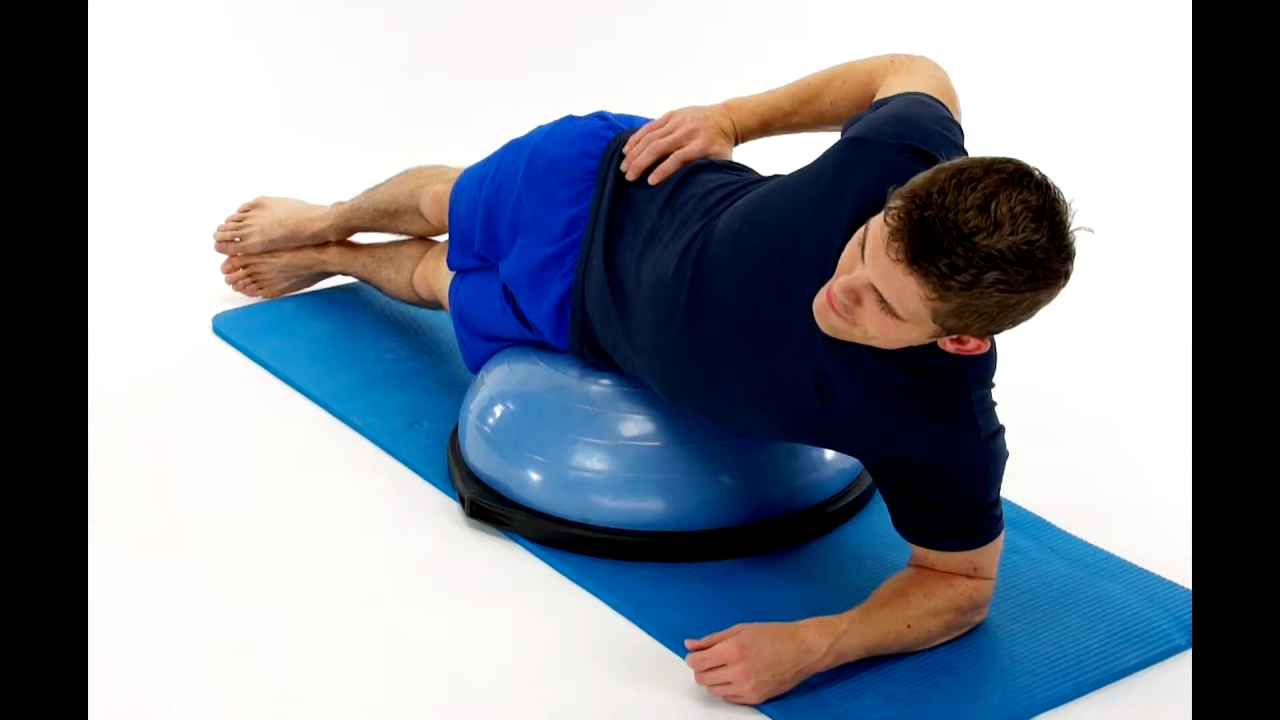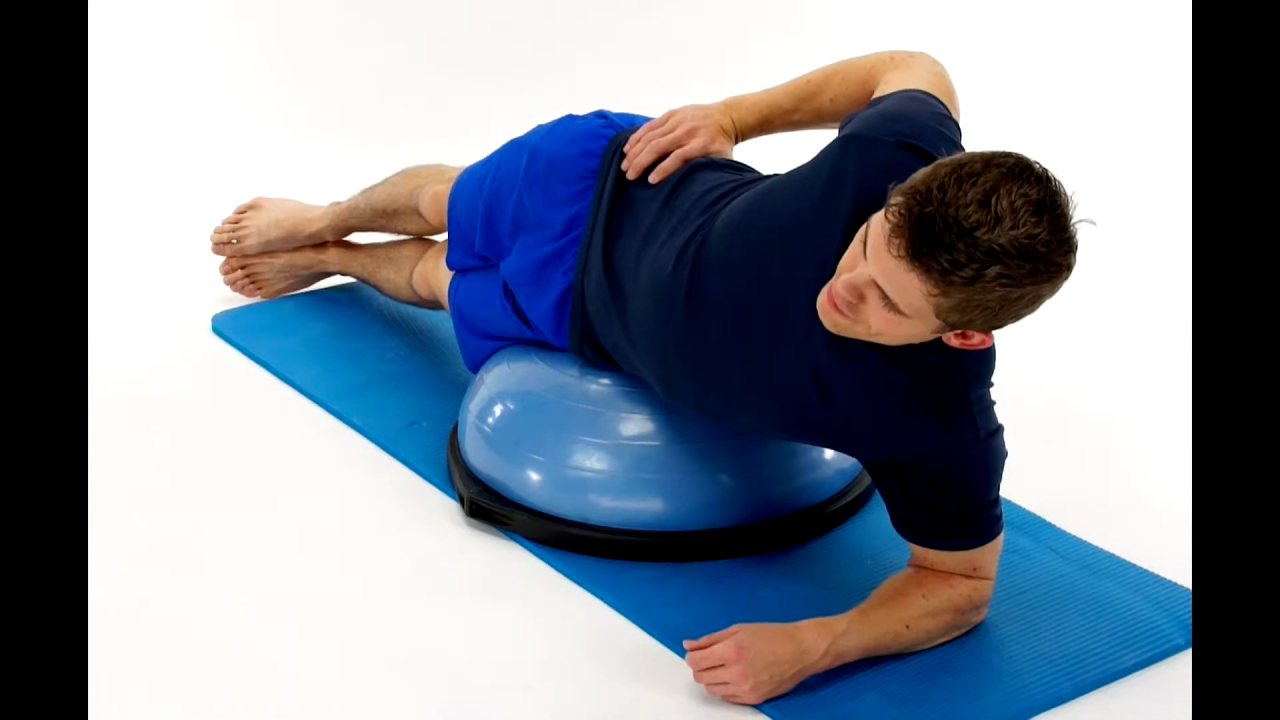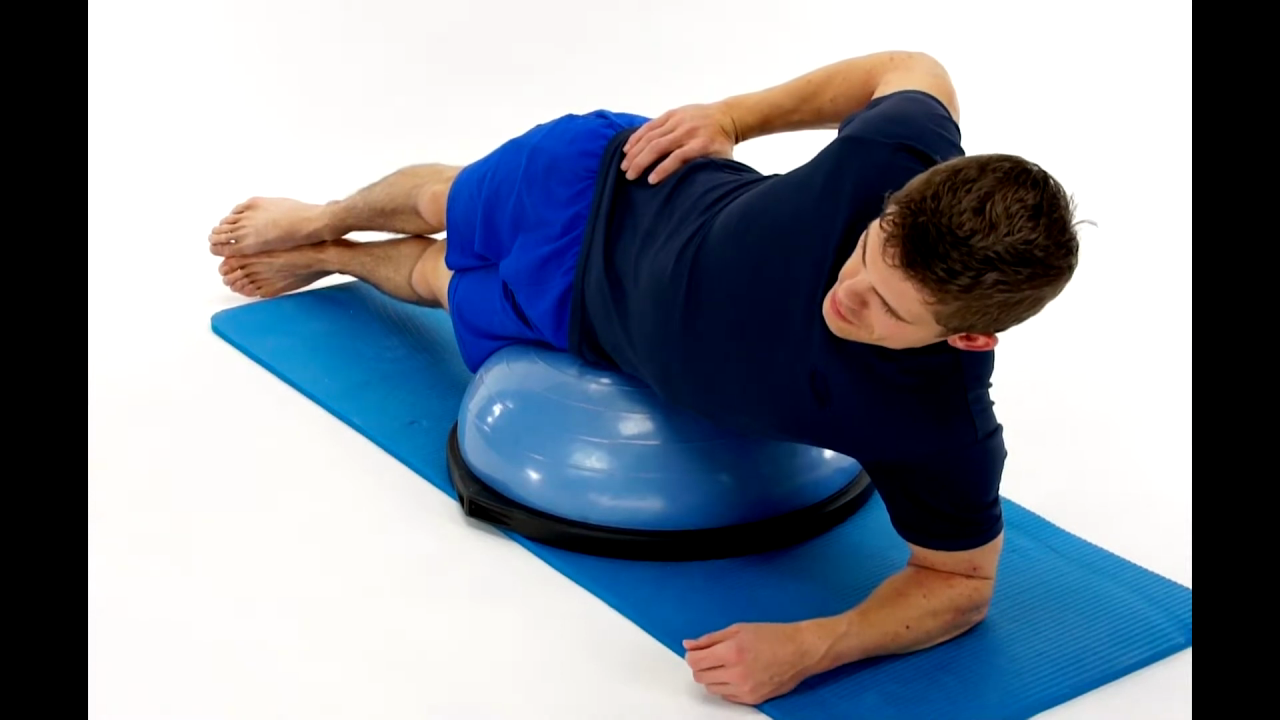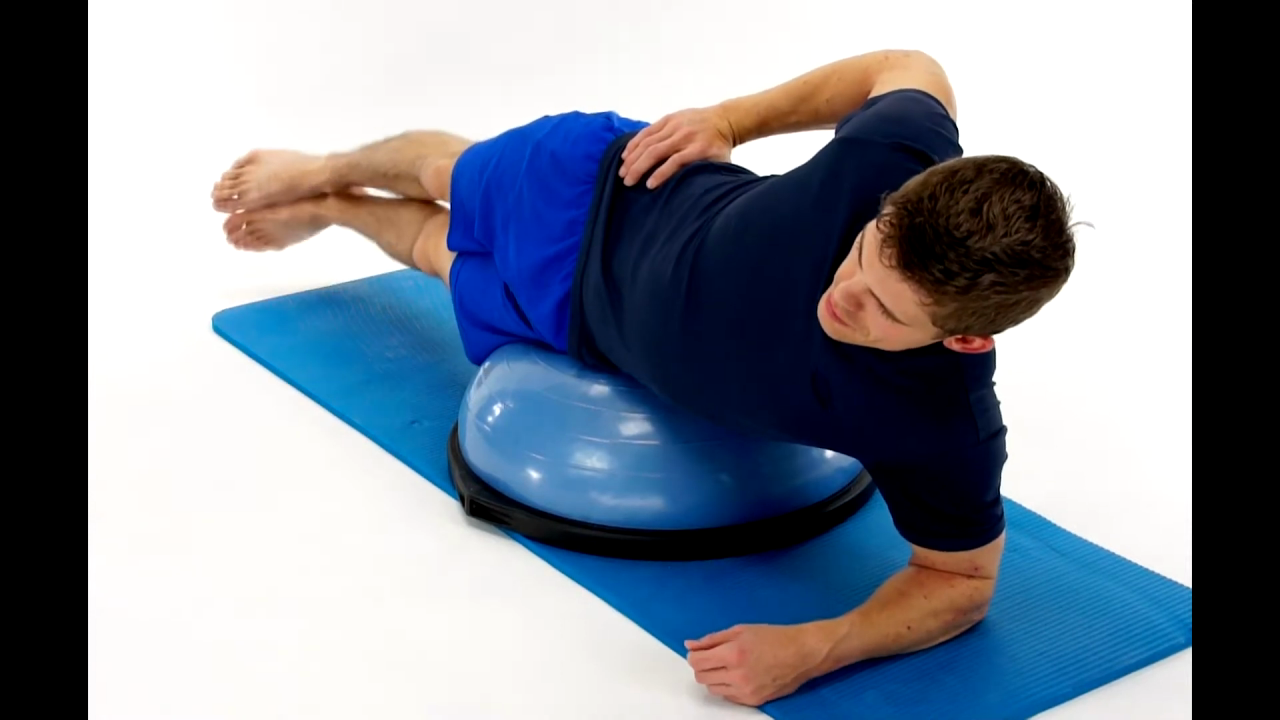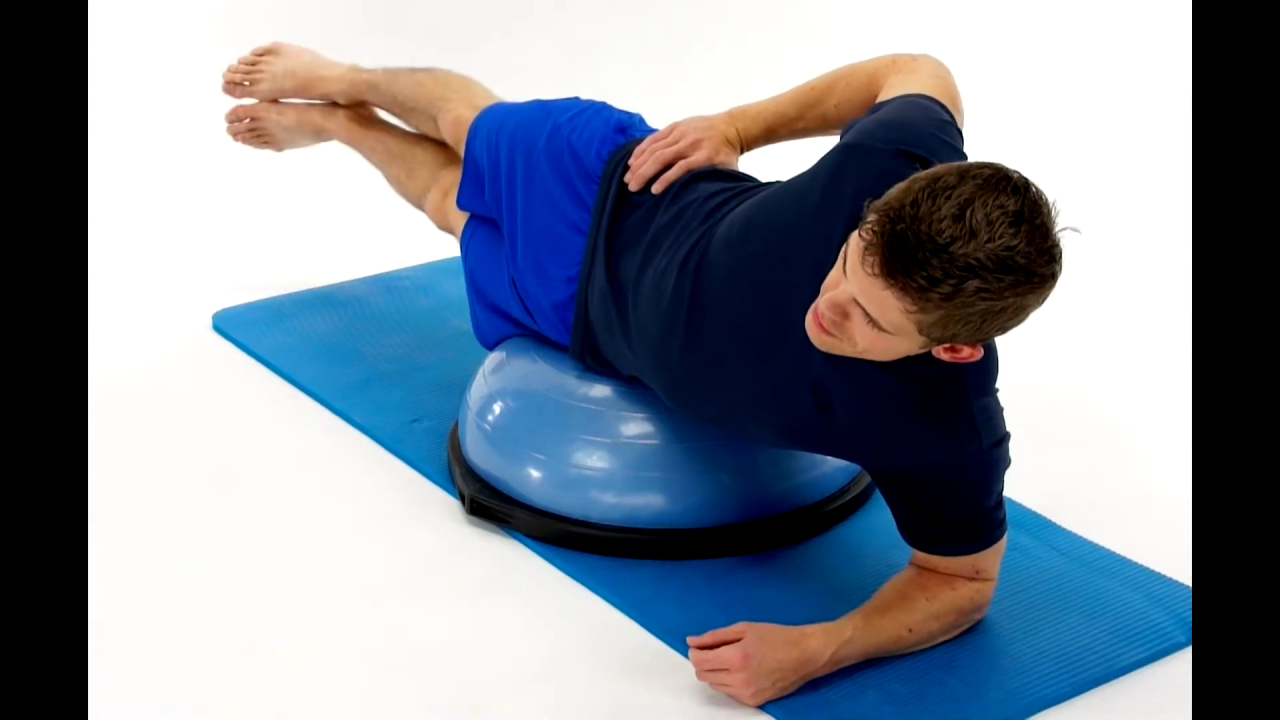
dt=1s
person 1, frame 1
left shoulder: (945, 433)
right shoulder: (909, 162)
left elbow: (961, 581)
right elbow: (915, 73)
left wrist: (810, 644)
right wrist: (733, 117)
left knee: (442, 282)
right knee: (445, 203)
left ankle: (336, 259)
right ankle: (323, 220)
person 1, frame 2
left shoulder: (945, 432)
right shoulder: (903, 156)
left elbow: (962, 582)
right elbow: (913, 70)
left wrist: (811, 645)
right wrist: (734, 115)
left knee: (444, 282)
right knee: (444, 205)
left ankle: (329, 262)
right ankle: (321, 222)
person 1, frame 3
left shoulder: (945, 434)
right shoulder: (902, 158)
left elbow: (960, 581)
right elbow: (912, 69)
left wrist: (809, 645)
right wrist: (732, 116)
right hip: (595, 176)
left knee: (441, 281)
right knee: (443, 202)
left ankle: (324, 262)
right ankle: (318, 221)
person 1, frame 4
left shoulder: (947, 433)
right shoulder: (901, 158)
left elbow: (962, 579)
right elbow: (910, 68)
left wrist: (812, 647)
right wrist: (730, 118)
right hip: (591, 176)
left knee: (446, 250)
right knee: (444, 169)
left ankle: (335, 213)
right ankle: (322, 178)
person 1, frame 5
left shoulder: (950, 437)
right shoulder: (901, 163)
left elbow: (962, 580)
right elbow: (917, 73)
left wrist: (812, 648)
right wrist: (738, 125)
right hip: (596, 176)
left knee: (451, 197)
right knee: (458, 121)
left ankle: (340, 125)
right ankle: (339, 92)
